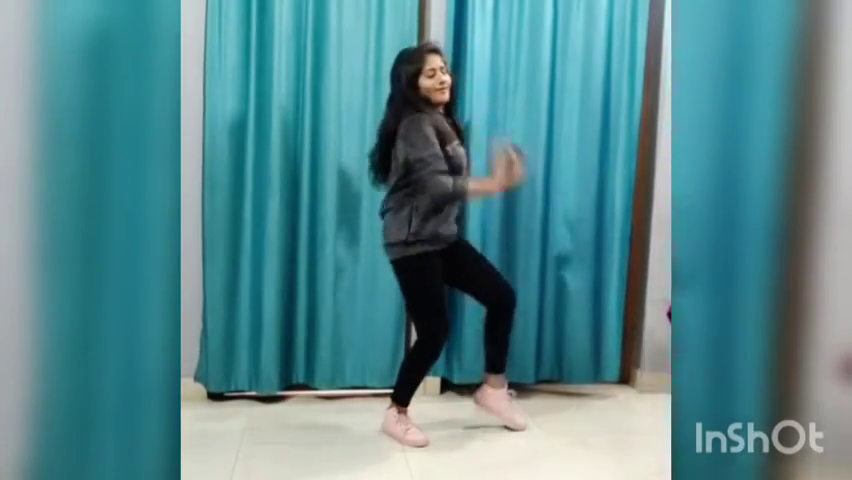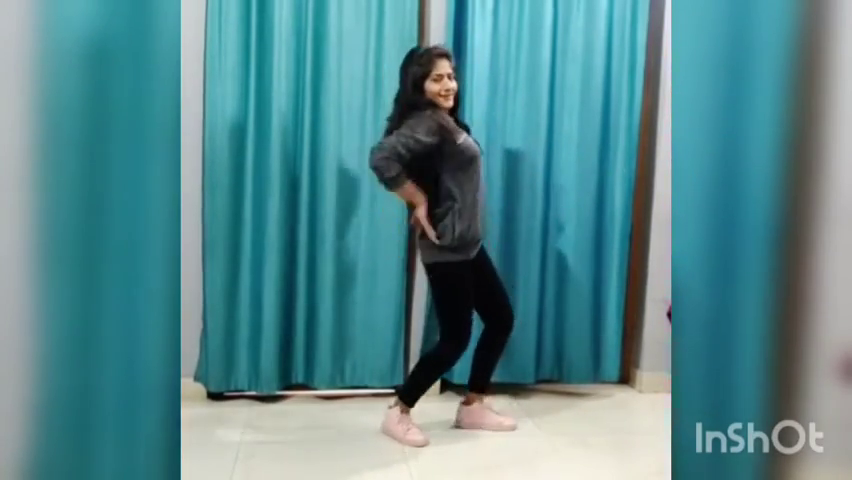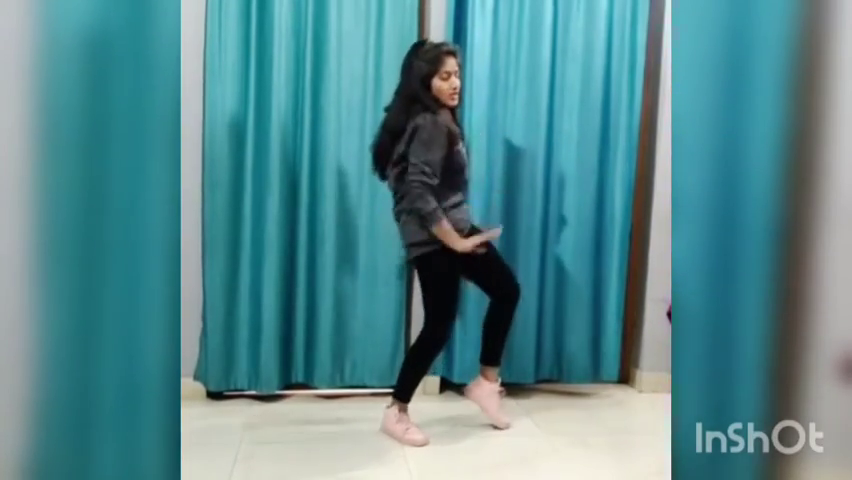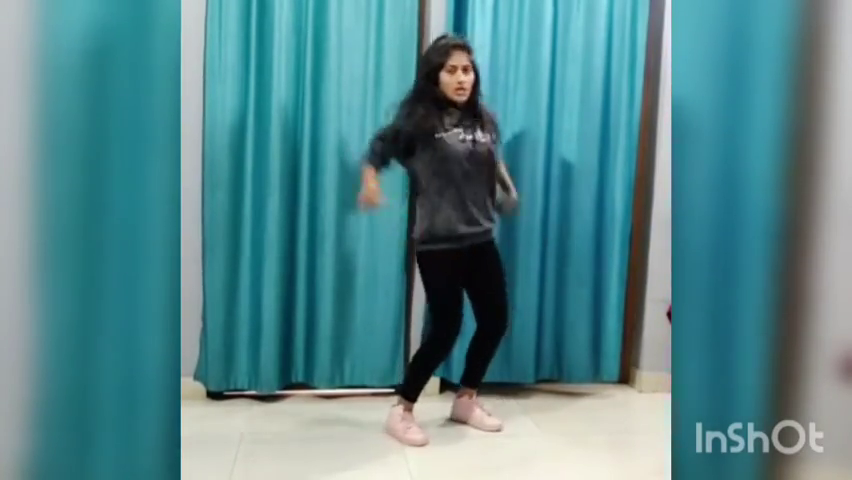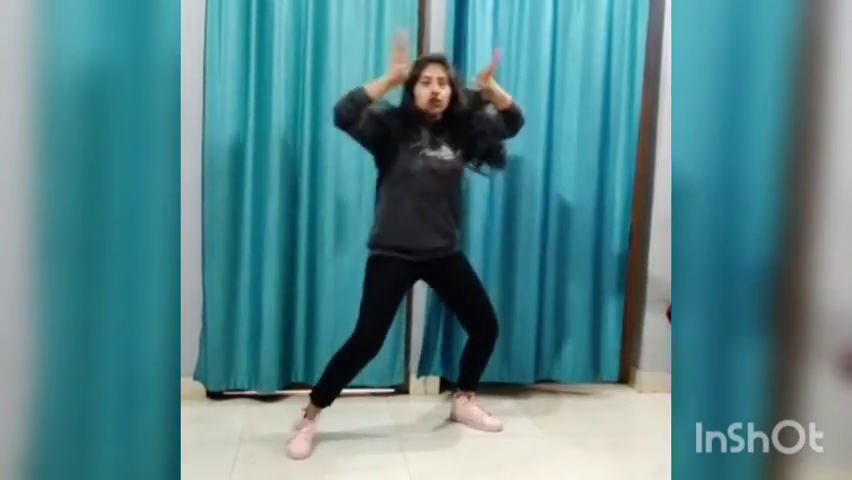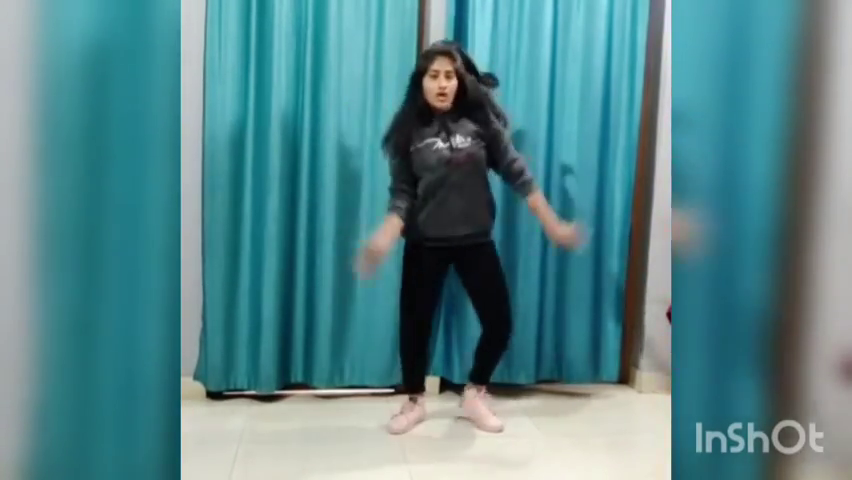
dt=0.5s
person 1, frame 1
left shoulder: (444, 124)
right shoulder: (415, 125)
left elbow: (453, 179)
right elbow: (436, 184)
left wrist: (501, 167)
right wrist: (493, 185)
left hip: (444, 239)
right hip: (412, 244)
left knee: (503, 298)
right knee: (434, 330)
left ankle: (493, 388)
right ankle: (396, 414)
person 1, frame 2
left shoulder: (444, 123)
right shoulder: (425, 122)
right elbow: (382, 157)
left wrist: (423, 199)
right wrist: (417, 200)
left hip: (467, 246)
right hip: (446, 250)
left knee: (501, 317)
right knee: (455, 337)
left ankle: (472, 407)
right ankle: (398, 414)
person 1, frame 3
left shoulder: (438, 121)
right shoulder: (430, 125)
right elbow: (418, 192)
left wrist: (467, 233)
right wrist: (454, 240)
left hip: (458, 231)
right hip: (433, 239)
left knee: (507, 289)
right knee: (439, 326)
left ankle: (486, 382)
right ankle: (396, 413)
person 1, frame 4
left shoulder: (482, 118)
right shoulder: (418, 116)
right elbow: (380, 147)
left wrist: (505, 183)
right wrist: (370, 181)
left hip: (479, 239)
right hip: (438, 243)
left knee: (495, 320)
right knee: (445, 330)
left ankle: (466, 401)
right ankle: (403, 411)
person 1, frame 5
left shoulder: (466, 130)
right shoulder: (392, 128)
left elbow: (513, 123)
right elbow: (344, 115)
left wrist: (489, 86)
right wrist: (392, 78)
left hip: (443, 253)
right hip: (393, 254)
left knee: (486, 326)
right knee: (368, 338)
left ankle: (464, 401)
right ankle: (309, 417)
person 1, frame 6
left shoulder: (482, 120)
right shoulder: (408, 128)
left elbow: (515, 173)
right elbow: (402, 193)
left wrist: (550, 222)
right wrist: (385, 235)
left hip: (474, 240)
right hip: (424, 239)
left knee: (498, 322)
right knee: (414, 322)
left ankle: (475, 394)
right ankle: (414, 402)
